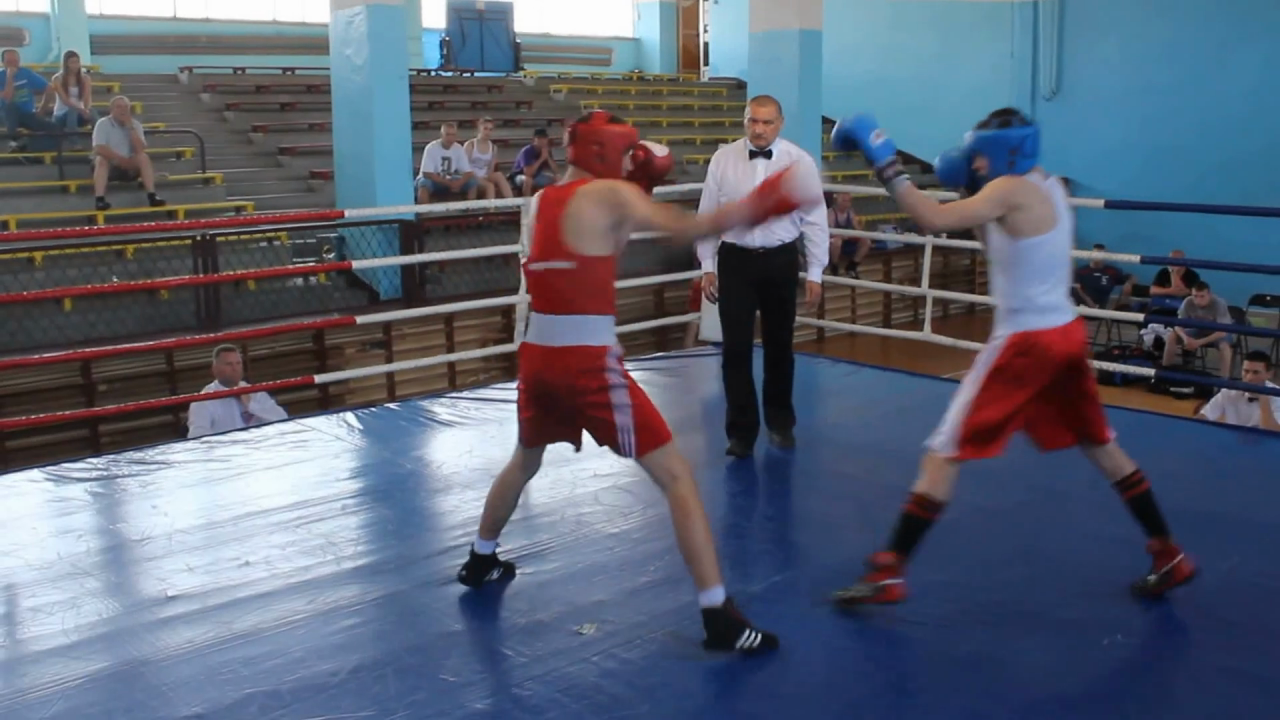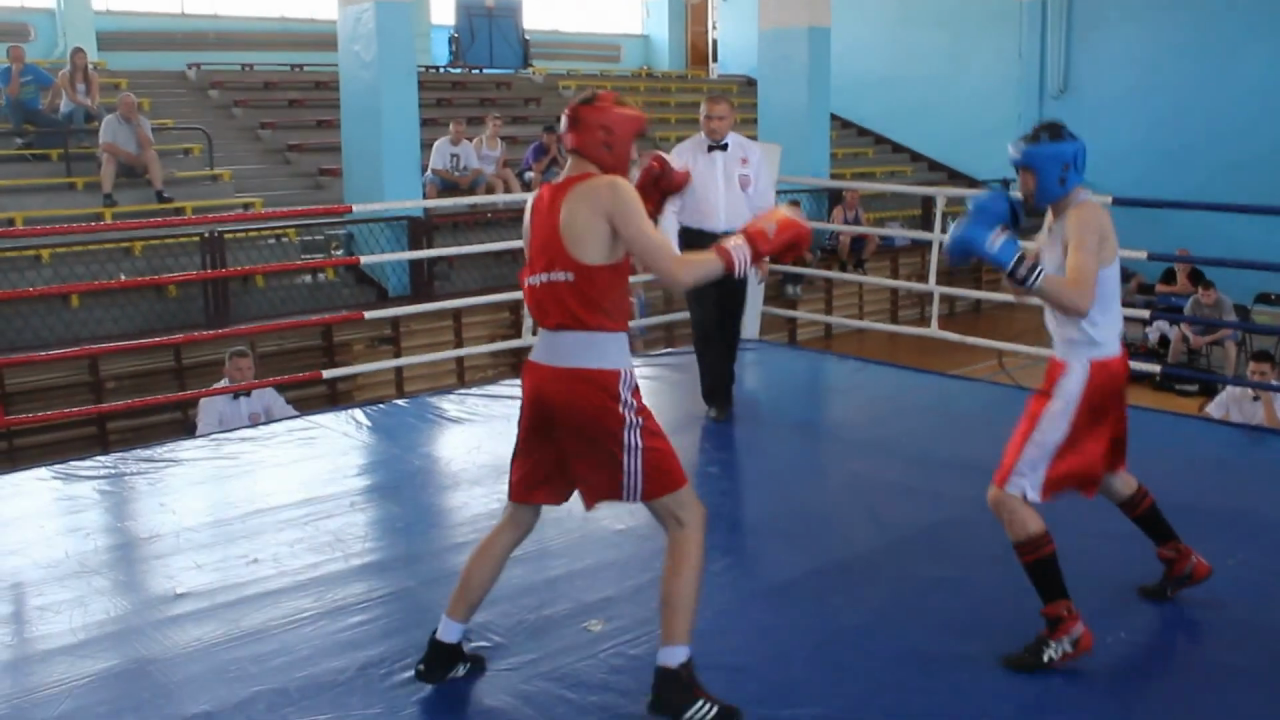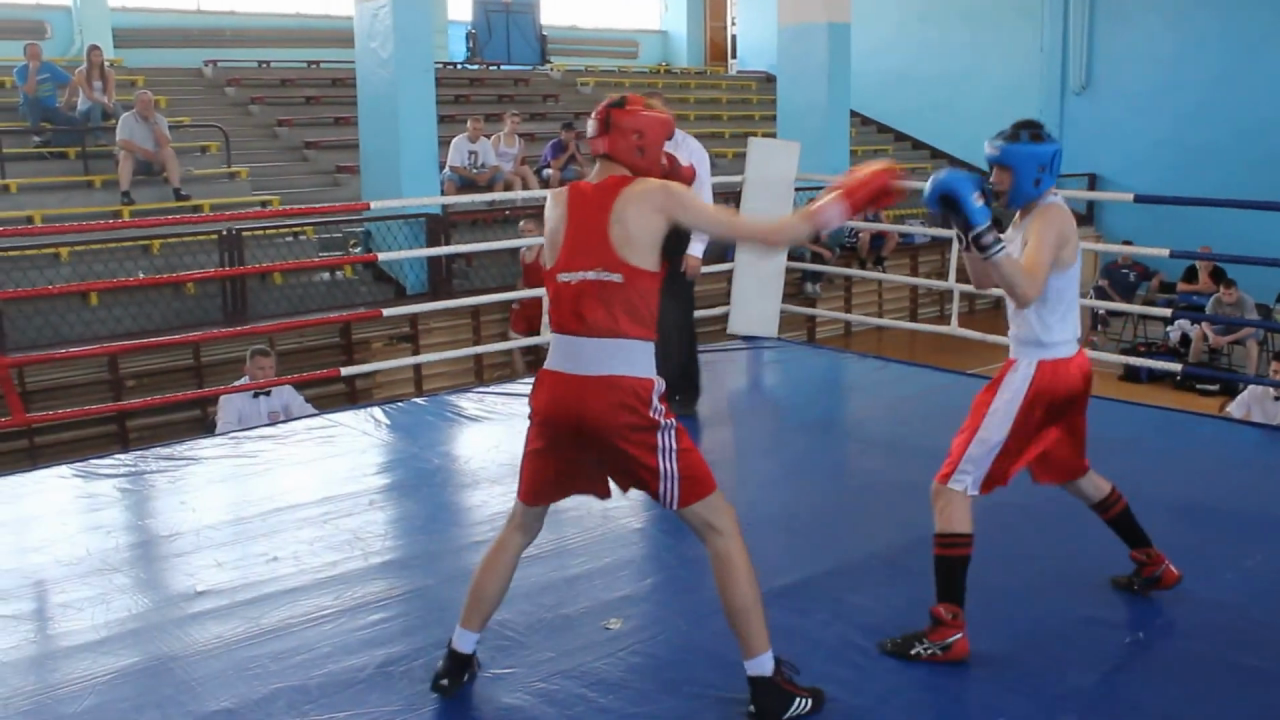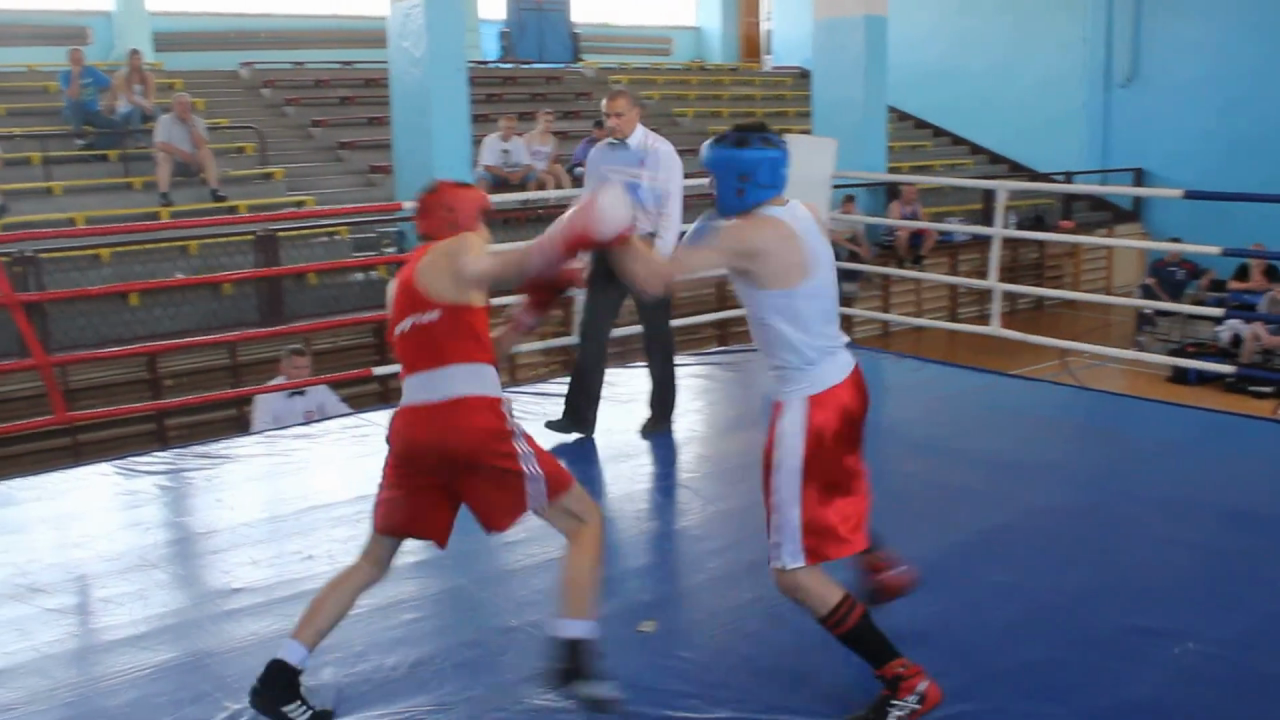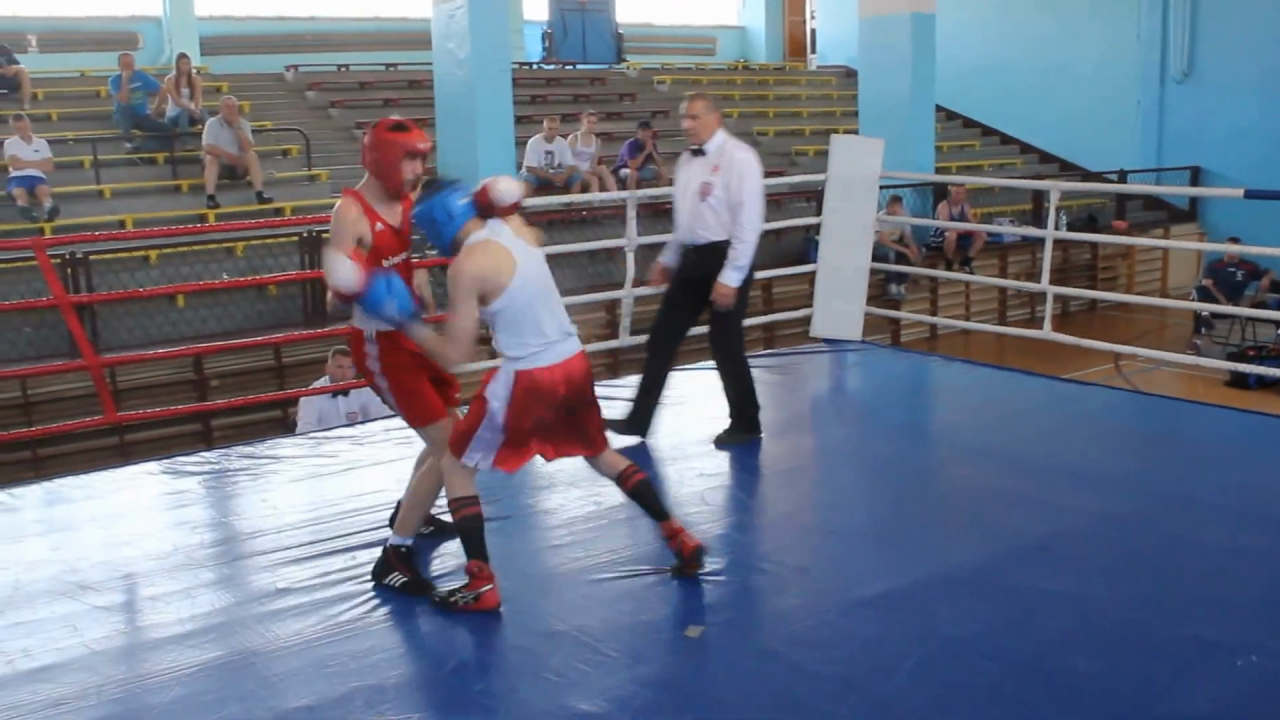
dt=1s
person 1, frame 1
left shoulder: (541, 202)
right shoulder: (604, 194)
right elbow: (683, 230)
left wrist: (637, 186)
right wrist: (759, 201)
left hip: (537, 357)
right hip: (589, 362)
left knee: (525, 457)
right knee: (677, 478)
left ankle: (480, 560)
right ankle: (720, 618)
person 1, frame 2
left shoulder: (537, 203)
right shoulder: (610, 193)
right elbow: (678, 275)
left wrist: (651, 199)
right wrist: (753, 245)
left hip: (540, 383)
right hip: (600, 391)
left knee: (516, 522)
right knee: (687, 522)
left ankle: (444, 648)
person 1, frame 3
left shoulder: (558, 202)
right shoulder: (658, 196)
right elbow: (770, 235)
right wrist: (845, 198)
left hip: (557, 390)
right hip: (625, 396)
left knee: (520, 527)
right knee: (719, 529)
left ankle: (458, 657)
person 1, frame 4
left shoulder: (405, 283)
right shoulder: (459, 253)
right elbow: (496, 265)
left wrist: (534, 307)
right wrist: (576, 233)
left hip: (410, 429)
right hip: (474, 422)
left knee: (372, 562)
right knee: (585, 520)
right ankle: (574, 656)
person 1, frame 5
left shoulder: (405, 196)
right shoulder: (350, 212)
right elbow: (340, 298)
right wrist: (349, 284)
left hip: (406, 333)
right hip: (381, 345)
left knee: (450, 431)
right knee: (447, 443)
left ankle: (409, 514)
right ankle: (393, 560)
person 2, frame 1
left shoulder: (1010, 190)
right shoulder: (1049, 187)
left elbow: (934, 219)
left wrist: (886, 163)
right wrist: (971, 187)
left hip: (1024, 343)
right hip: (1066, 337)
left knee: (943, 456)
right knee: (1101, 446)
left ankle: (887, 573)
right ankle: (1170, 555)
person 2, frame 2
left shoulder: (1084, 218)
right shoulder: (1060, 215)
left elbow: (1078, 301)
right elbow: (1025, 279)
left wrist: (1012, 258)
right wrist: (999, 238)
left hip: (1091, 371)
right hip: (1091, 365)
left knee: (1008, 495)
right knee: (1102, 473)
left ankle: (1066, 628)
right ankle: (1182, 560)
person 2, frame 3
left shoulder: (1049, 220)
right shoulder: (1031, 215)
left elbow: (1024, 290)
right elbow: (985, 281)
left wrist: (979, 226)
right wrist: (965, 226)
left hip: (1038, 372)
right hip: (1066, 366)
left knee: (952, 490)
right knee: (1076, 476)
left ankle: (948, 628)
right ankle: (1153, 564)
person 2, frame 4
left shoulder: (746, 234)
right shoulder: (805, 217)
left elbow: (649, 280)
right wrist: (710, 245)
left hip: (806, 407)
right hip: (841, 384)
left knee: (794, 568)
right knee: (823, 501)
right ankle: (879, 567)
person 2, frame 5
left shoulder: (467, 267)
right shoulder: (513, 227)
left elbow: (453, 357)
left wrist: (405, 319)
right wrist: (502, 208)
left hip: (531, 379)
right hip: (573, 363)
left knee: (459, 467)
right knee: (600, 454)
left ankle: (482, 583)
right ankle: (679, 538)
person 3, frame 1
left shoulder: (800, 163)
right shoulder: (723, 159)
left elbow: (815, 222)
left wrist: (814, 273)
right wrist: (707, 267)
left hip: (780, 261)
right hip: (736, 260)
left knee: (779, 345)
right knee: (735, 348)
left ankle: (779, 422)
right ankle: (740, 432)
person 3, frame 2
left shoulder: (751, 153)
right shoulder: (681, 155)
left elbow: (764, 204)
right elbow: (669, 207)
right hip: (696, 244)
left knee: (730, 321)
right knee: (705, 324)
left ankle: (723, 390)
right ankle: (716, 397)
person 3, frame 3
left shoulder: (689, 148)
left elbow: (703, 202)
left wrist: (695, 250)
left hip: (677, 239)
left knee: (678, 320)
right knee: (653, 321)
left ankle: (685, 392)
right ankle: (664, 391)
person 3, frame 4
left shoulder: (659, 152)
right shoulder: (598, 153)
left elbow: (670, 213)
right hip: (608, 251)
left knee: (656, 335)
right knee: (592, 332)
left ankle: (661, 413)
right ankle: (578, 415)
person 3, frame 5
left shoulder: (737, 158)
right shoulder: (687, 160)
left elbow: (748, 223)
left wrist: (730, 278)
right wrist: (668, 260)
left hip: (724, 263)
right hip: (692, 261)
left knee: (725, 343)
right knee: (664, 336)
left ankle: (745, 423)
right ankle: (640, 417)
